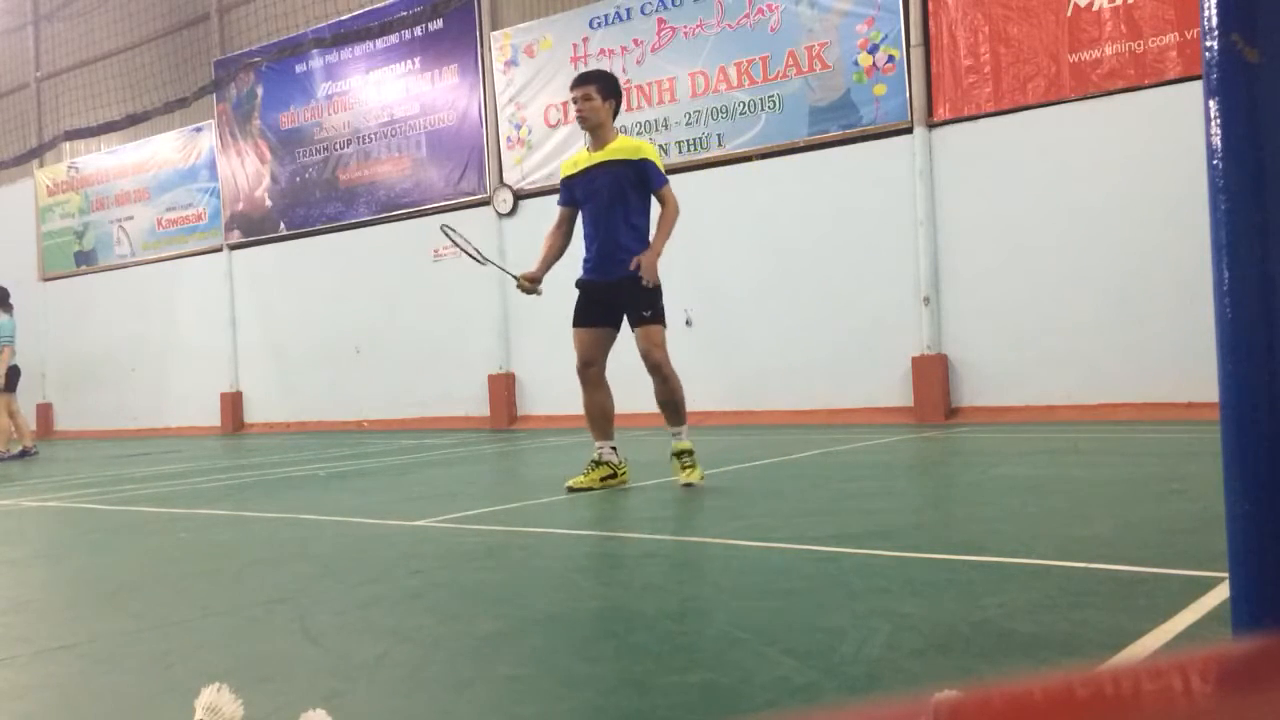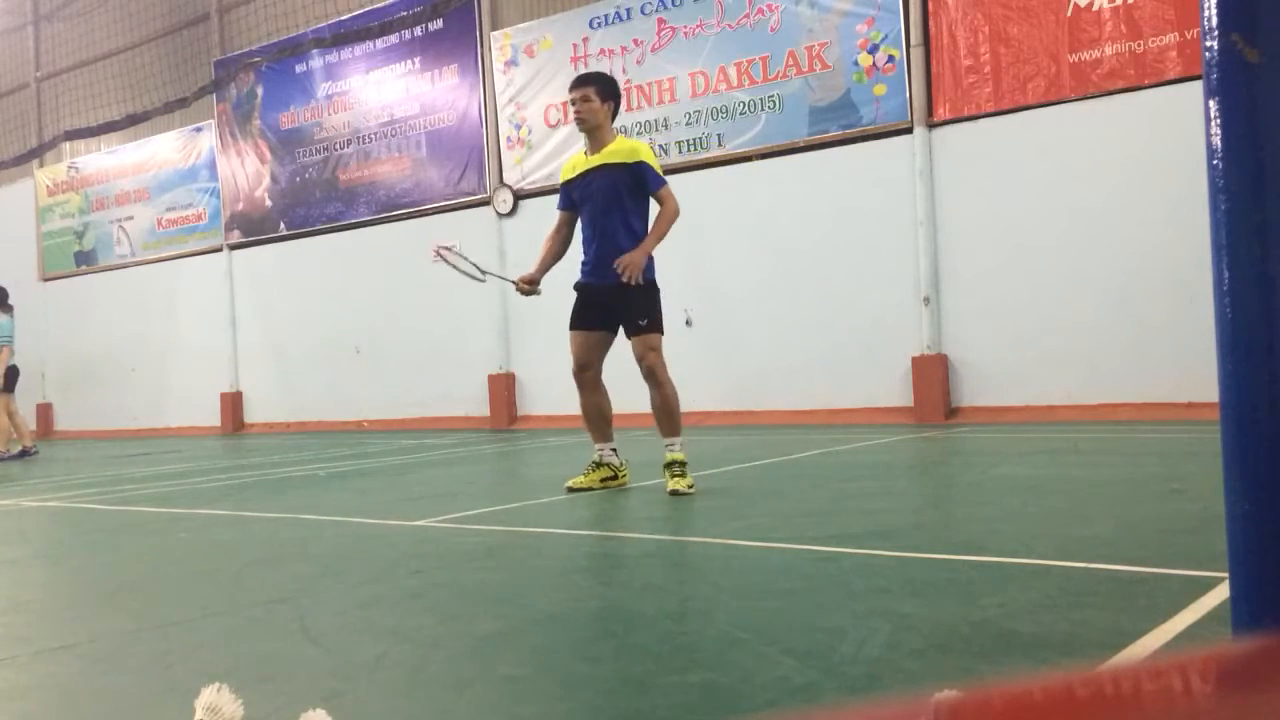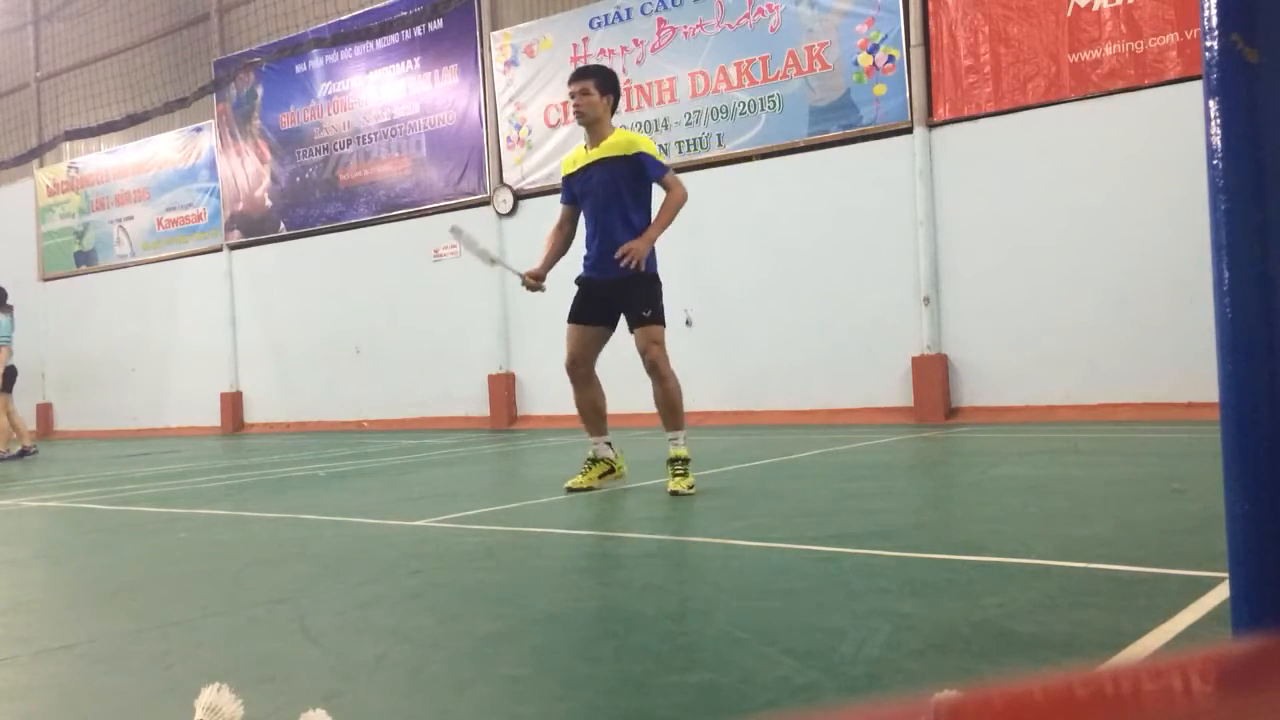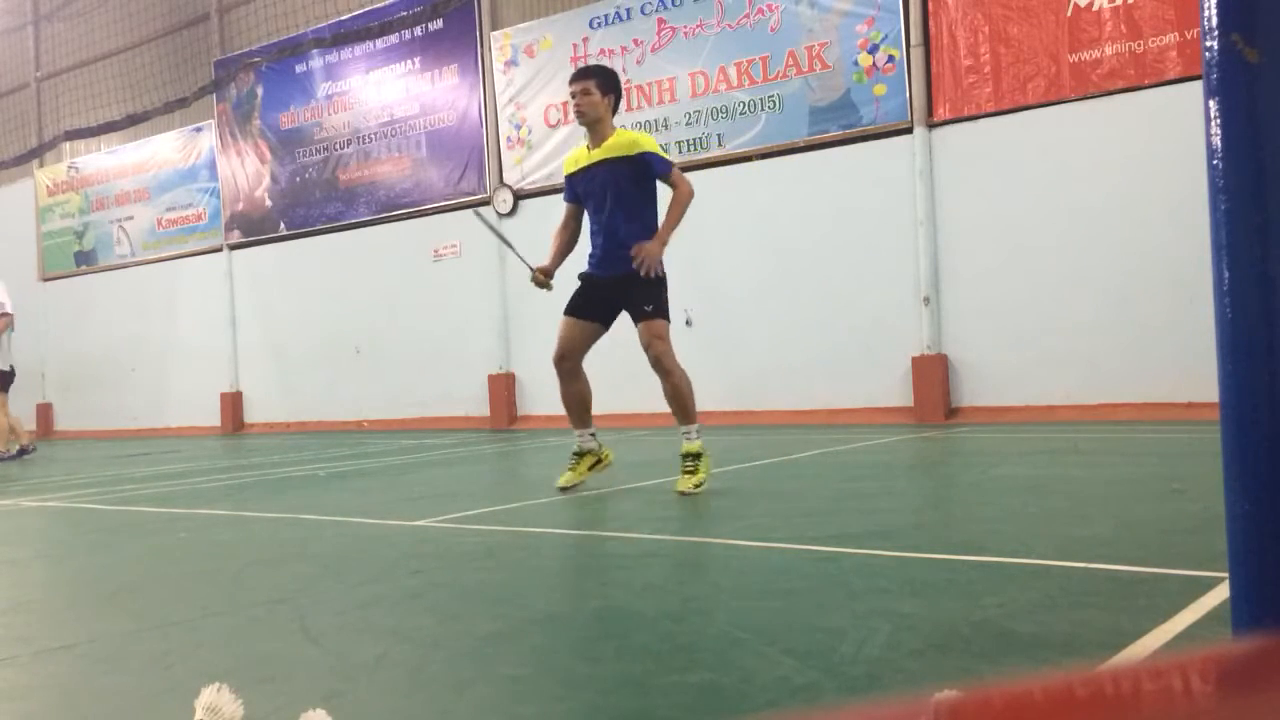
dt=0.1s
person 1, frame 1
left shoulder: (638, 152)
right shoulder: (571, 168)
left elbow: (670, 205)
right elbow: (562, 227)
left wrist: (653, 252)
right wrist: (539, 271)
left hip: (636, 277)
right hip: (594, 281)
left knee: (655, 358)
right knee: (588, 368)
left ankle: (683, 448)
right ankle: (608, 461)
person 1, frame 2
left shoulder: (633, 154)
right shoulder: (571, 170)
left elbow: (669, 206)
right elbow: (562, 230)
left wrist: (643, 251)
right wrist: (538, 273)
left hip: (633, 282)
right hip: (593, 284)
left knee: (652, 366)
right knee: (585, 370)
left ankle: (676, 461)
right ankle: (608, 462)
person 1, frame 3
left shoulder: (634, 146)
right shoulder: (572, 164)
left elbow: (678, 192)
right elbow: (566, 224)
left wrist: (646, 239)
right wrist: (543, 268)
left hip: (635, 274)
right hip: (594, 278)
left knee: (654, 358)
right knee: (577, 364)
left ankle: (679, 457)
right ankle: (604, 457)
person 1, frame 4
left shoulder: (637, 147)
right shoulder: (574, 163)
left elbow: (684, 190)
right elbow: (570, 223)
left wrist: (658, 241)
right wrist: (550, 265)
left hip: (639, 272)
right hip: (598, 276)
left knee: (659, 354)
right knee: (564, 355)
left ankle: (694, 453)
right ankle: (590, 448)
